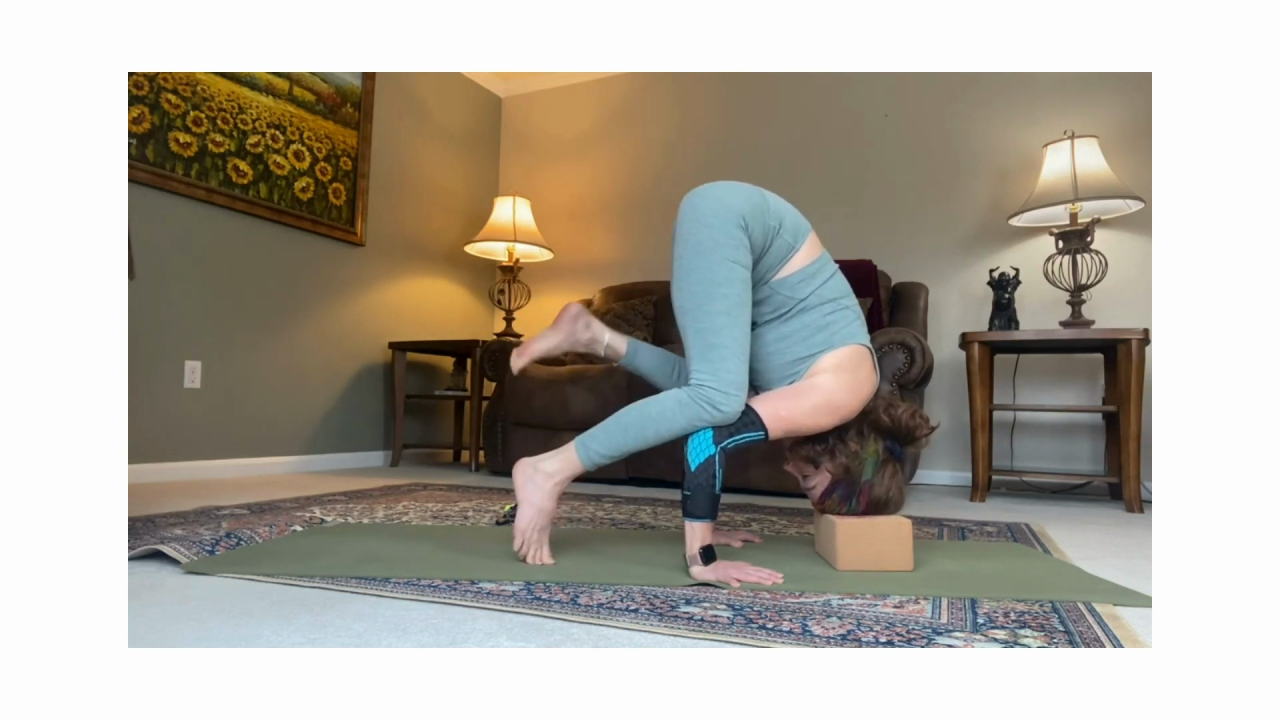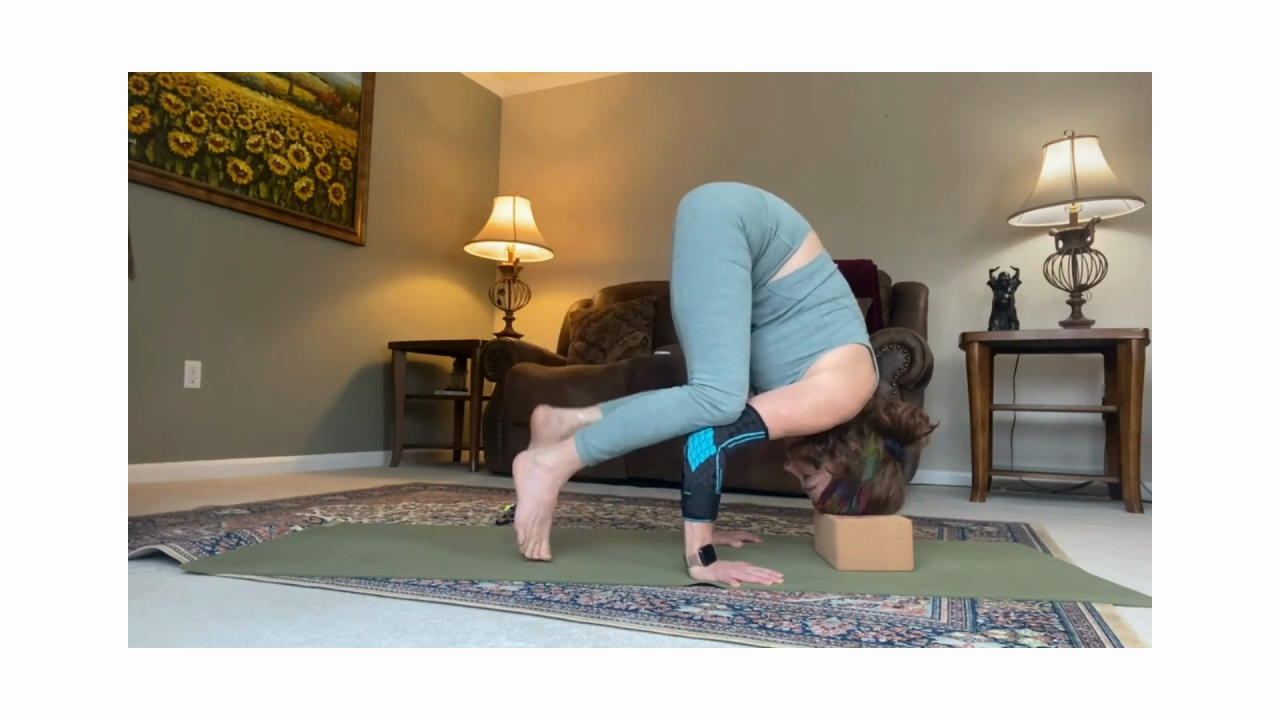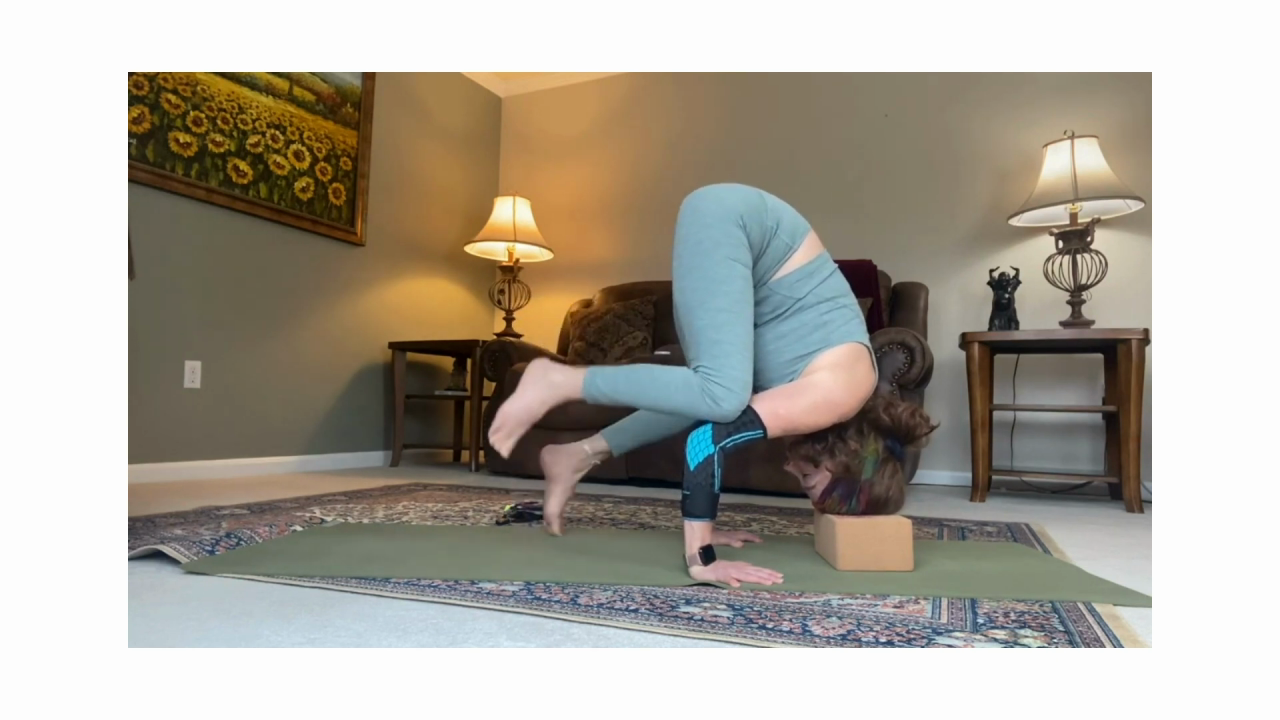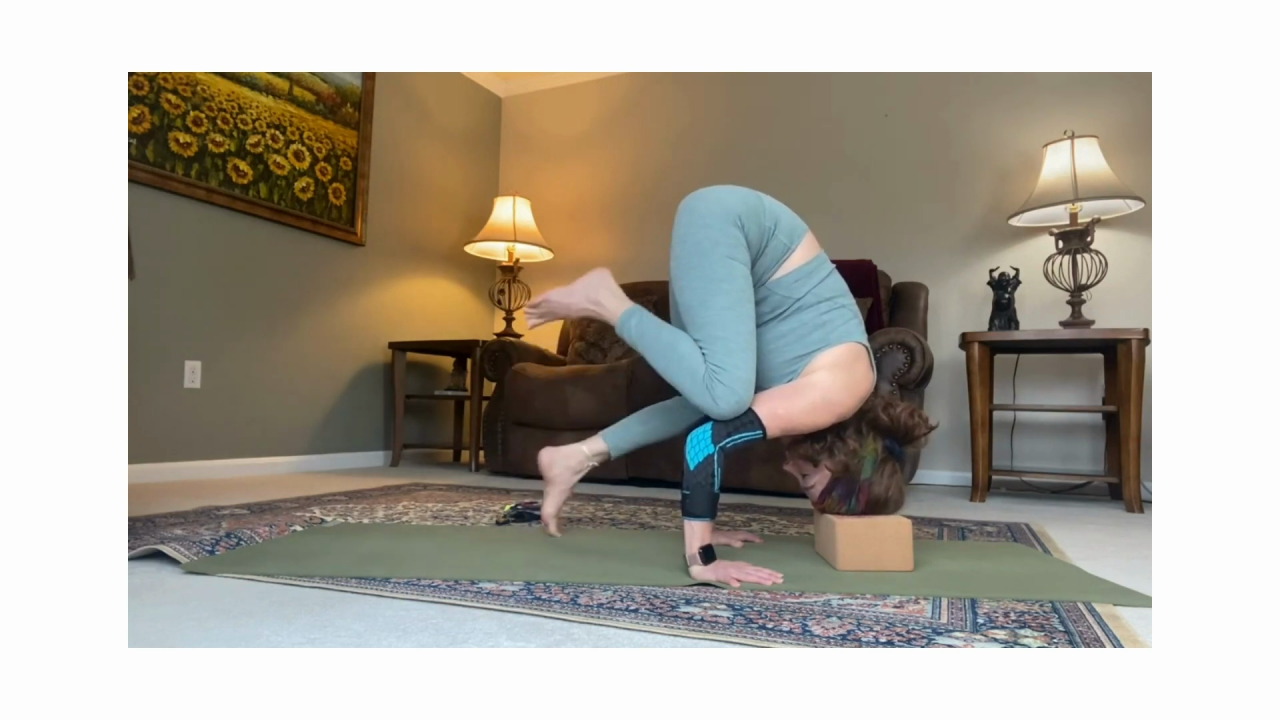
dt=0.4s
person 1, frame 1
left shoulder: (840, 388)
right shoulder: (838, 398)
right elbow: (713, 440)
left wrist: (704, 528)
right wrist: (700, 560)
left hip: (738, 224)
left knee: (712, 397)
right knee: (717, 402)
left ankle: (594, 336)
right ankle: (550, 472)
person 1, frame 2
left shoulder: (843, 385)
right shoulder: (838, 397)
right elbow: (713, 440)
left wrist: (704, 527)
right wrist: (701, 561)
left hip: (742, 226)
right hip: (725, 217)
left knee: (716, 401)
right knee: (718, 402)
left ankle: (573, 422)
right ankle: (551, 466)
person 1, frame 3
left shoulder: (846, 383)
right shoulder: (838, 395)
right elbow: (711, 440)
left wrist: (703, 527)
right wrist: (699, 560)
left hip: (738, 226)
right hip: (727, 218)
left knee: (713, 399)
right knee: (721, 398)
left ankle: (581, 455)
right ankle: (558, 381)
person 1, frame 4
left shoulder: (838, 385)
right shoulder: (837, 394)
right elbow: (712, 439)
left wrist: (704, 529)
right wrist: (701, 560)
left hip: (736, 228)
right hip: (722, 219)
left knee: (716, 399)
right knee: (724, 395)
left ankle: (579, 458)
right ankle: (605, 301)
